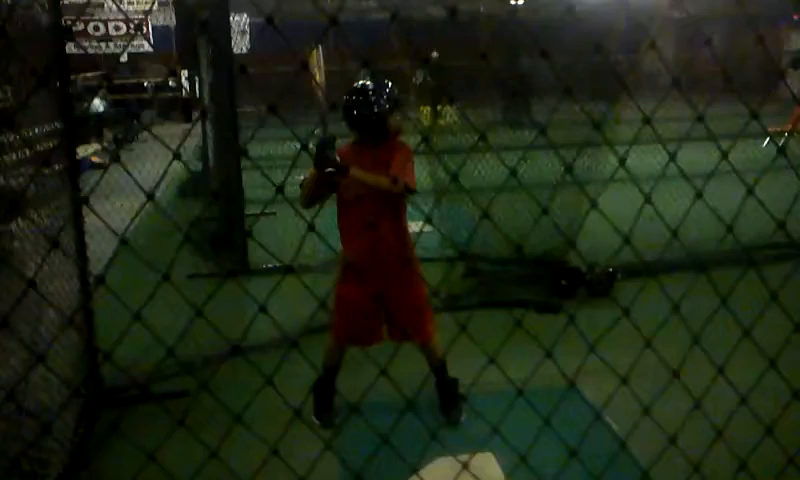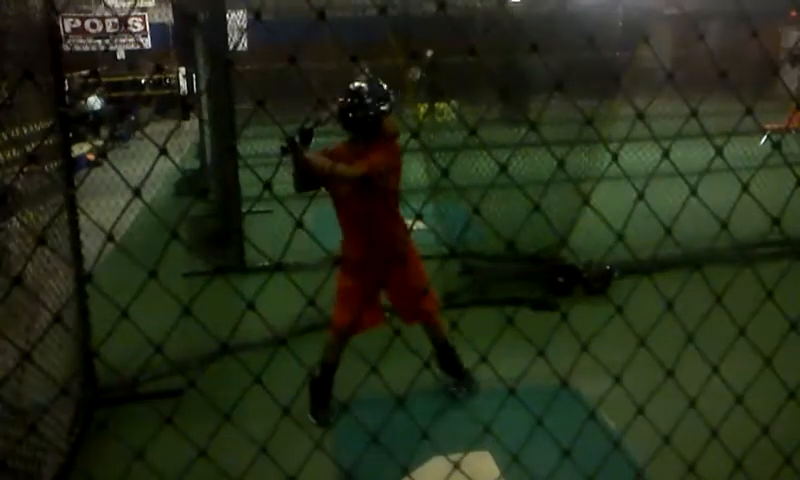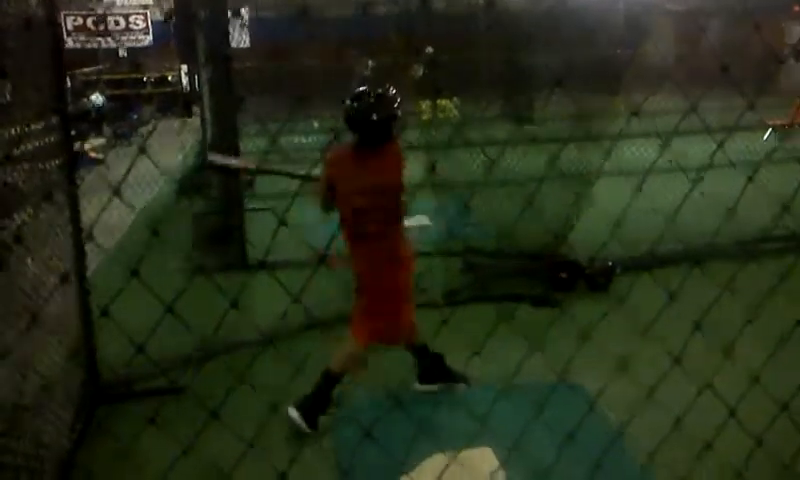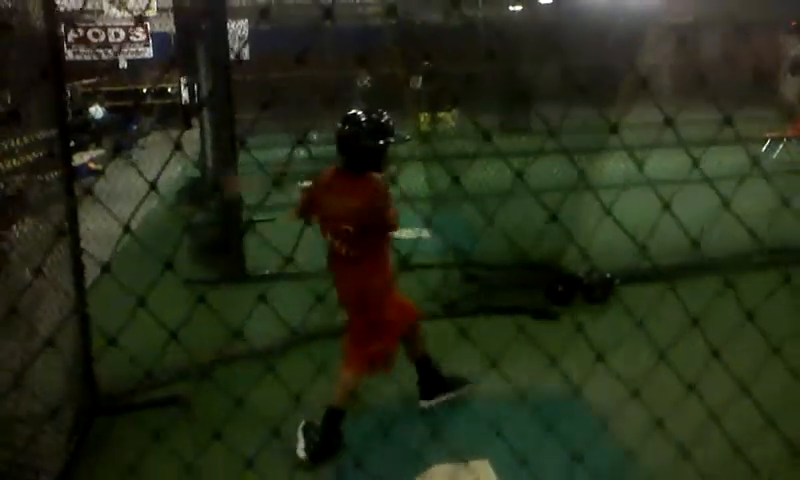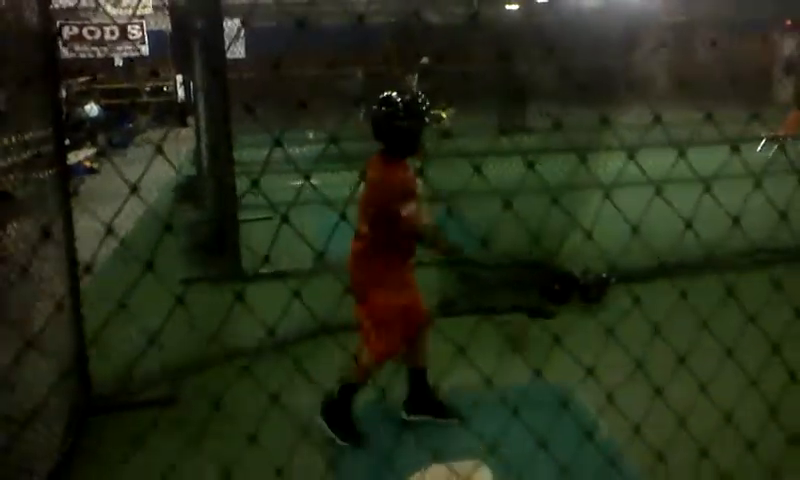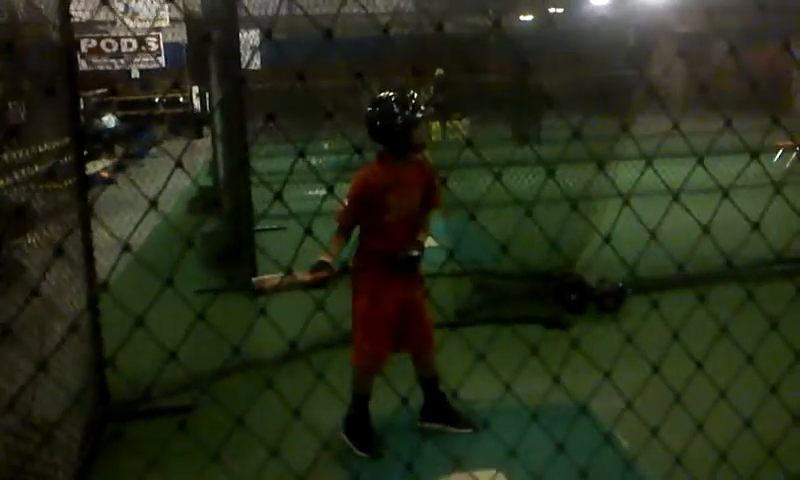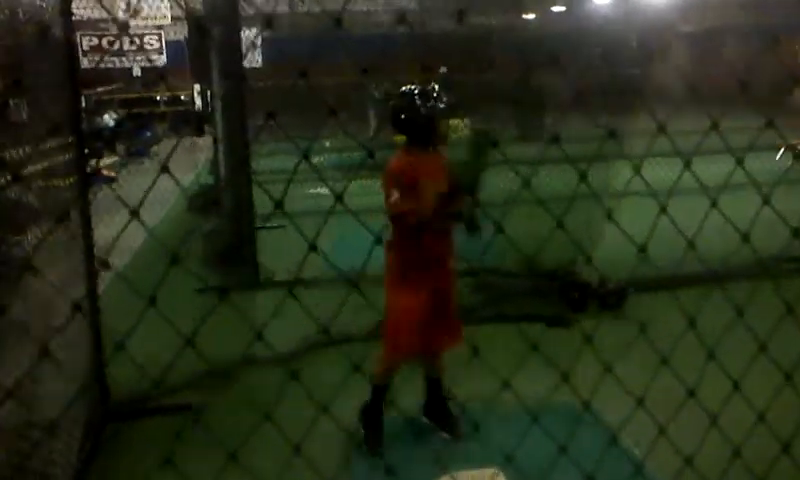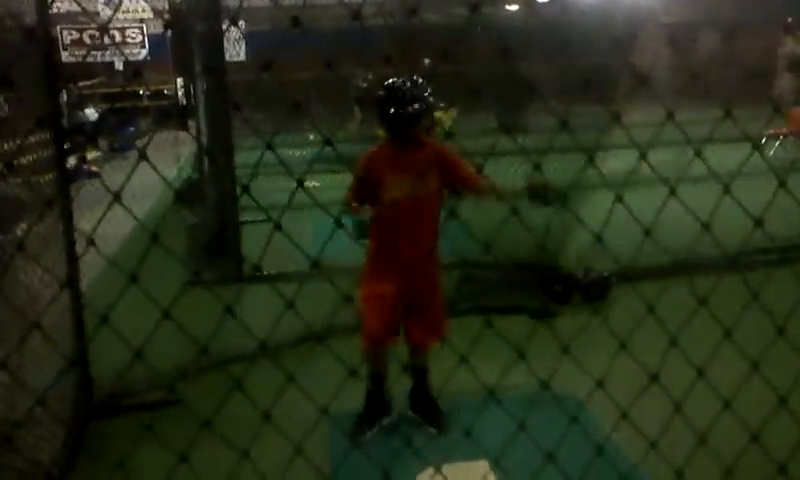
dt=0.5s
person 1, frame 1
left shoulder: (399, 150)
right shoulder: (340, 156)
left elbow: (397, 186)
right elbow: (307, 200)
left wrist: (347, 170)
right wrist: (320, 165)
left hip: (398, 262)
right hip: (358, 265)
left knee: (422, 331)
right knee: (342, 333)
left ankle: (447, 390)
right ankle: (324, 392)
person 1, frame 2
left shoulder: (389, 149)
right shoulder: (334, 155)
left elbow: (354, 174)
left wrist: (306, 158)
right wrist: (302, 156)
left hip: (396, 252)
right hip: (357, 258)
left knee: (428, 311)
right knee: (342, 326)
left ankle: (451, 364)
right ankle: (321, 388)
person 1, frame 3
left shoulder: (336, 160)
right shoulder: (393, 156)
left elbow: (327, 204)
left hip: (363, 253)
right hip: (388, 255)
left knee: (400, 315)
right knee: (366, 331)
left ankle: (430, 368)
right ankle: (315, 401)
person 1, frame 4
left shoulder: (324, 182)
right shoulder: (375, 188)
left elbow: (304, 213)
right elbow: (390, 224)
left hip: (347, 276)
right hip: (369, 282)
left knee: (406, 318)
right knee: (361, 356)
left ankle: (430, 382)
right ankle: (326, 434)
person 1, frame 5
left shoulder: (393, 163)
right shoulder: (394, 178)
left elbow: (415, 216)
right elbow: (418, 229)
left wrist: (425, 224)
right wrist: (446, 246)
left hip: (394, 264)
right hip: (375, 270)
left knee: (416, 326)
right knee: (382, 346)
left ankle: (419, 397)
right ankle: (338, 406)
person 1, frame 6
left shoulder: (422, 169)
right shoulder: (369, 179)
right elbow: (345, 226)
left wrist: (418, 245)
right wrist: (328, 259)
left hip: (408, 271)
right hip: (374, 275)
left knee: (422, 340)
right knee: (370, 352)
left ankle: (435, 406)
right ankle: (357, 420)
person 1, frame 7
left shoulder: (440, 161)
right shoulder: (400, 167)
right elbow: (404, 221)
left wrist: (460, 212)
right wrist: (437, 208)
left hip: (439, 264)
right hip: (407, 270)
left knee: (434, 338)
right knee: (400, 345)
left ankle: (435, 403)
right ankle: (373, 410)
person 1, frame 8
left shoulder: (436, 153)
right shoulder: (375, 159)
left elbow: (476, 184)
right elbow: (352, 200)
left wrist: (523, 191)
right wrist: (363, 213)
left hip: (424, 261)
right hip: (385, 263)
left knee: (421, 333)
right knee: (375, 335)
left ankle: (421, 395)
right ankle: (377, 400)
